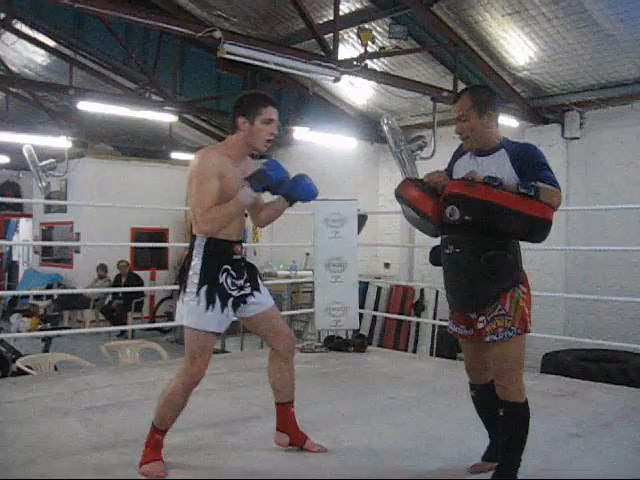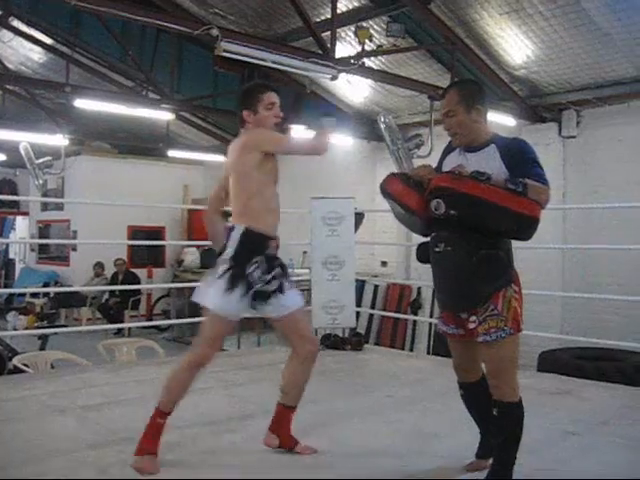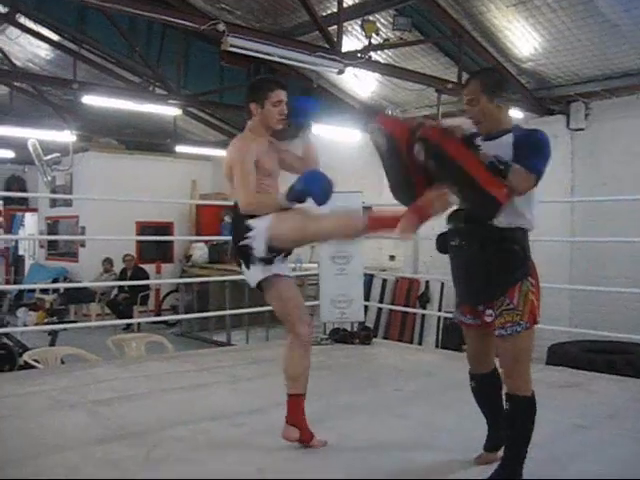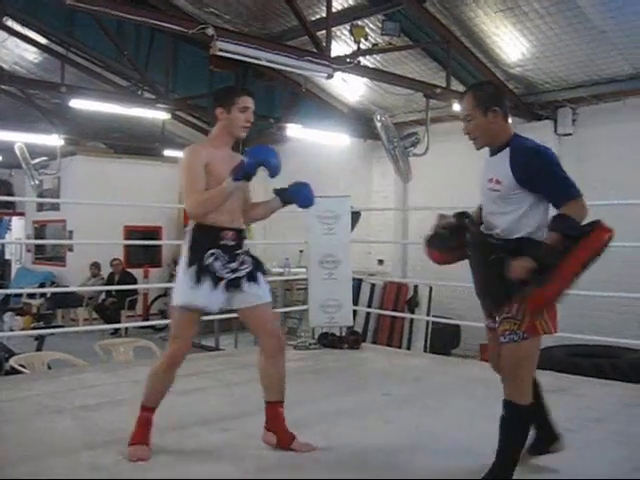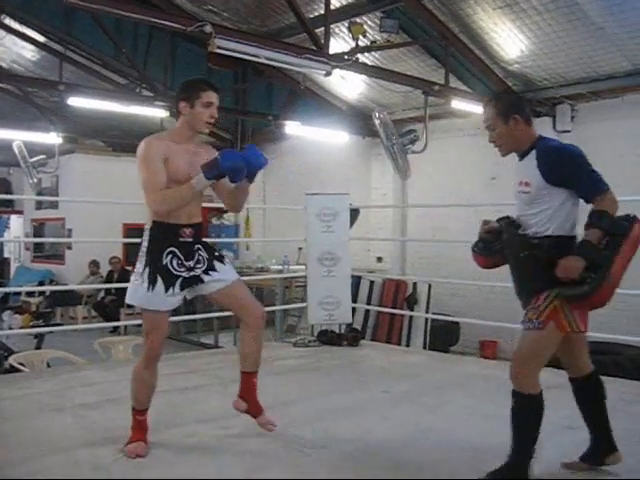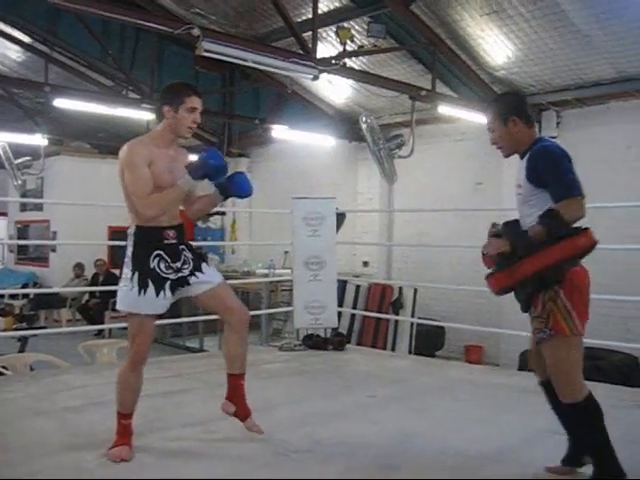
dt=0.3s
person 1, frame 1
left shoulder: (521, 155)
right shoulder: (460, 156)
left elbow: (553, 198)
left wrist: (495, 186)
right wrist: (434, 187)
left hip: (501, 281)
right hip: (460, 280)
left knee: (508, 381)
right knee: (477, 373)
right ankle: (498, 446)
person 1, frame 2
left shoulder: (512, 150)
right shoulder: (450, 153)
left elbow: (541, 195)
left wrist: (483, 181)
right wrist: (424, 181)
left hip: (492, 279)
right hip: (451, 278)
left knee: (502, 381)
right knee: (466, 370)
right ankle: (490, 442)
person 1, frame 3
left shoulder: (530, 140)
right shoulder: (468, 143)
left elbow: (517, 183)
left hip: (509, 269)
right hip: (469, 268)
left knee: (515, 374)
right knee: (478, 364)
right ankle: (498, 434)
person 1, frame 4
left shoulder: (529, 155)
right shoulder: (492, 157)
left elbow: (574, 207)
left wrist: (535, 258)
left hip: (521, 282)
right hip: (497, 281)
left knee: (516, 380)
right knee: (505, 363)
right ankle: (545, 435)
person 1, frame 5
left shoulder: (558, 154)
right shoulder: (525, 161)
left elbow: (607, 202)
left wrist: (583, 257)
left hip: (557, 280)
right hip: (539, 280)
left knee: (522, 372)
right knee: (577, 365)
right ankle: (604, 447)
person 1, frame 6
left shoulder: (546, 154)
right shoulder: (534, 158)
left elbow: (572, 209)
left wrist: (514, 243)
left hip: (556, 281)
right hip: (549, 280)
left knee: (566, 383)
right knee: (550, 372)
person 2, frame 1
left shoulder: (247, 164)
right shoulder: (208, 160)
left elbow: (258, 219)
right elbow: (204, 221)
left wrist: (288, 197)
right wrist: (249, 188)
left hip: (237, 265)
right hip: (208, 265)
left knee: (284, 341)
right knee: (194, 370)
left ankle: (287, 430)
right ankle: (152, 448)
person 2, frame 2
left shoulder: (250, 151)
right shoulder: (255, 139)
left elbow: (212, 208)
right elbow: (317, 149)
right wrist: (327, 124)
left hip: (266, 261)
right hip: (245, 255)
left knee: (308, 346)
right knee: (201, 354)
left ankle: (280, 432)
right ankle: (149, 440)
person 2, frame 3
left shoulder: (270, 146)
right shoulder: (243, 146)
left elbow: (309, 166)
right elbow: (253, 202)
left wrist: (302, 146)
right wrist: (294, 194)
left hip: (262, 251)
right hip: (254, 228)
left knee: (300, 331)
right knee: (320, 222)
left ankle: (295, 423)
person 2, frame 4
left shoulder: (240, 159)
right shoulder: (197, 154)
right elbow: (194, 206)
left wrist: (282, 197)
right wrist: (238, 177)
left hip: (238, 254)
right hip: (204, 252)
left knee: (274, 338)
right knee: (177, 349)
left ankle: (276, 429)
right ankle: (142, 428)
person 2, frame 5
left shoulder: (209, 152)
right shoulder: (154, 147)
left elbow: (233, 204)
right elbow: (159, 203)
left wrist: (245, 174)
right wrist: (205, 177)
left hip: (199, 247)
right hip: (163, 249)
left knee: (254, 315)
right knee: (153, 348)
left ankle: (247, 398)
right ankle: (139, 430)
person 2, frame 6
left shoulder: (183, 156)
right shoulder: (135, 151)
right elbow: (148, 208)
left wrist: (222, 190)
right wrist: (191, 177)
left hip: (180, 248)
right hip: (148, 252)
left knee: (239, 315)
right knee: (139, 352)
left ankle: (236, 400)
right ankle: (123, 434)
